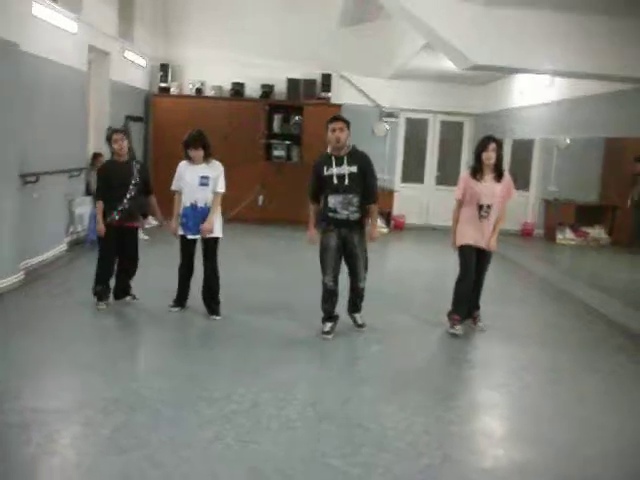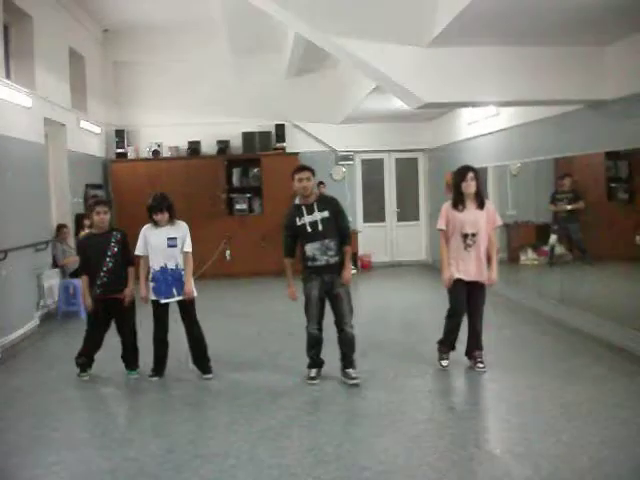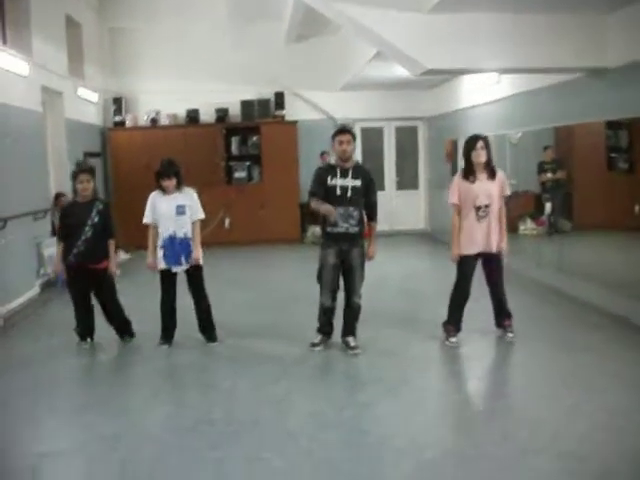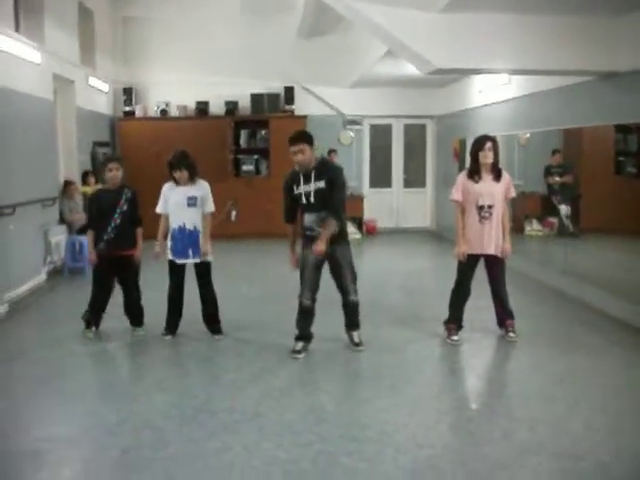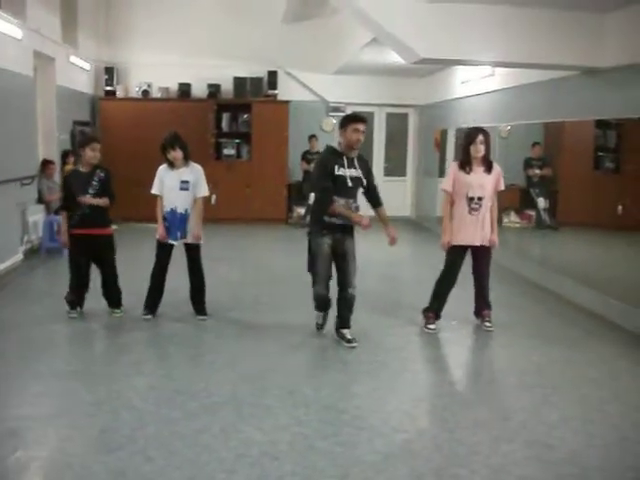
dt=1s
person 1, frame 1
left shoulder: (361, 159)
right shoulder: (322, 163)
left elbow: (372, 194)
right elbow: (315, 198)
left wrist: (373, 224)
right wrist: (312, 227)
left hip: (355, 228)
right hip: (330, 229)
left knee: (359, 275)
right knee: (330, 277)
left ankle: (355, 310)
right ankle: (329, 318)
person 1, frame 2
left shoulder: (331, 204)
right shoulder: (293, 215)
left elbow: (346, 237)
right elbow: (289, 252)
left wrist: (347, 267)
right wrist: (290, 283)
left hip: (337, 273)
right hip: (312, 276)
left knee: (345, 322)
right knee: (313, 324)
left ankle: (349, 366)
right ankle: (314, 364)
person 1, frame 3
left shoulder: (364, 175)
right shoulder: (323, 173)
left elbow: (371, 212)
right elbow: (312, 199)
left wrist: (372, 243)
right wrist: (323, 207)
left hip: (355, 243)
right hip: (330, 243)
left knee: (354, 292)
right knee: (327, 291)
left ankle: (349, 334)
right ankle: (324, 332)
person 1, frame 4
left shoulder: (332, 171)
right shoulder: (292, 180)
left elbow: (337, 210)
right elbow: (291, 217)
left wrist: (323, 240)
right wrist: (292, 248)
left hip: (337, 241)
right hip: (310, 244)
left knee: (348, 289)
right knee: (306, 294)
left ankle: (353, 329)
right ankle: (303, 337)
person 1, frame 5
left shoulder: (363, 163)
right shoulder: (326, 160)
left elbow: (373, 197)
right elbow: (325, 199)
left wrist: (388, 227)
right wrist: (354, 217)
left hip: (346, 233)
right hip: (322, 230)
left knee: (349, 283)
right knee: (321, 279)
left ankle: (342, 326)
right ankle: (322, 310)
person 2, frame 1
left shoulder: (504, 179)
right shoulder: (467, 177)
left elbow: (502, 211)
right elbow: (458, 207)
left wrist: (494, 236)
right wrist: (453, 233)
left hip: (486, 238)
right hip: (467, 235)
left knee: (479, 278)
right knee: (466, 275)
left ankle: (472, 311)
right ankle: (456, 316)
person 2, frame 2
left shoulder: (487, 207)
right shoulder: (449, 208)
left elbow: (492, 240)
right elbow: (444, 241)
left wrist: (494, 267)
right wrist: (445, 269)
left hip: (479, 270)
right hip: (457, 270)
left knee: (476, 314)
right knee: (457, 310)
left ankle: (475, 352)
right ankle: (445, 347)
person 2, frame 3
left shoulder: (498, 177)
right shoulder: (460, 179)
left elbow: (501, 209)
right elbow: (456, 214)
left wrist: (504, 238)
right wrist: (455, 244)
left hip: (492, 242)
right hip: (468, 243)
left knee: (497, 283)
right knee: (462, 285)
left ankle: (504, 321)
right ankle: (451, 326)
person 2, frame 4
left shoulder: (503, 178)
right shoulder: (465, 178)
left elbow: (505, 211)
right elbow: (459, 213)
left wrist: (507, 240)
right wrist: (459, 242)
left hip: (494, 243)
right hip: (470, 243)
left knee: (498, 284)
right knee: (462, 284)
left ankle: (507, 321)
right ankle: (453, 324)
person 2, frame 5
left shoulder: (494, 170)
right shoulder: (456, 169)
left elbow: (493, 203)
right elbow: (448, 203)
left wrist: (495, 232)
right wrist: (446, 232)
left hip: (483, 234)
right hip: (459, 233)
left knee: (482, 275)
right knee: (449, 274)
left ankle: (483, 312)
right ankle: (431, 313)
person 3, frame 1
left shoulder: (216, 167)
right shoulder: (183, 167)
left elbow: (218, 196)
right elbow: (178, 195)
left wrist: (209, 220)
right wrist: (175, 219)
left hip: (210, 224)
right hip: (187, 222)
left knee: (210, 265)
right knee: (185, 263)
left ankle: (212, 305)
right ankle: (180, 299)
person 3, frame 2
left shoulder: (181, 227)
right shoulder: (146, 231)
left elbow: (188, 256)
right elbow: (143, 260)
left wrist: (188, 282)
right wrist: (142, 285)
left hip: (181, 284)
right hip: (158, 287)
left knee: (192, 325)
right knee: (160, 329)
left ankle: (204, 365)
right ankle: (158, 368)
person 3, frame 3
left shoulder: (189, 195)
right shoulder: (154, 198)
left elbow: (196, 224)
right elbow: (152, 228)
left wrist: (197, 249)
right wrist: (151, 254)
left hip: (189, 253)
right hip: (166, 255)
left knee: (199, 293)
right knee: (167, 296)
left ankle: (209, 331)
right ankle: (167, 335)
person 3, frame 4
left shoulder: (202, 187)
right shoulder: (167, 189)
left elbow: (207, 217)
right elbow: (164, 218)
left wrist: (206, 243)
right wrist: (160, 242)
left hip: (198, 245)
right hip: (176, 246)
left knee: (206, 285)
right knee: (175, 287)
left ankle: (214, 324)
right ankle: (171, 325)
person 3, frame 5
left shoulder: (195, 170)
right shoulder: (162, 171)
left elbow: (200, 201)
right elbow: (159, 199)
left wrist: (198, 227)
right wrist: (160, 225)
left hip: (189, 228)
right hip: (167, 227)
left knee: (195, 266)
right knee: (159, 266)
left ankle: (199, 305)
right ankle: (150, 306)
person 4, frame 1
left shoulder: (138, 167)
right shoulder: (106, 168)
left elbow: (148, 192)
right elbow: (100, 197)
left wrist: (158, 213)
right wrist: (99, 221)
left hip: (131, 222)
right hip: (111, 223)
left knee: (130, 260)
right knee: (107, 259)
left ankle: (122, 292)
right ankle: (101, 295)
person 4, frame 2
left shoulder: (120, 236)
right shoulder: (85, 242)
left elbow: (130, 263)
right elbow: (83, 271)
left wrist: (131, 287)
right wrist: (86, 296)
left hip: (122, 293)
right hip: (98, 296)
left knee: (128, 331)
right knee: (94, 332)
left ankle: (131, 365)
right ankle: (83, 364)
person 4, frame 3
left shoulder: (101, 206)
right shoulder: (67, 209)
left elbow: (110, 236)
right elbow: (62, 238)
left wrist: (112, 260)
right wrist: (59, 262)
left hip: (99, 263)
right hip: (75, 265)
left knee: (109, 300)
right knee: (81, 302)
left ankle: (126, 332)
right ankle: (85, 335)
person 4, frame 4
left shoulder: (130, 194)
right shoulder: (96, 197)
left elbow: (137, 223)
right elbow: (91, 226)
left wrist: (139, 247)
right wrist: (91, 250)
left hip: (127, 251)
right hip: (104, 252)
left knee: (131, 288)
right knee: (100, 288)
left ankle: (137, 322)
right ankle: (91, 322)
person 4, frame 5
left shoulder: (103, 174)
right shoulder: (71, 177)
left elbow: (109, 200)
right elbow: (65, 207)
left wrist: (91, 201)
right wrist: (63, 231)
left hip: (101, 230)
right hip: (77, 232)
left knee: (108, 269)
right knee: (78, 270)
left ankle: (115, 303)
right ankle: (75, 303)
